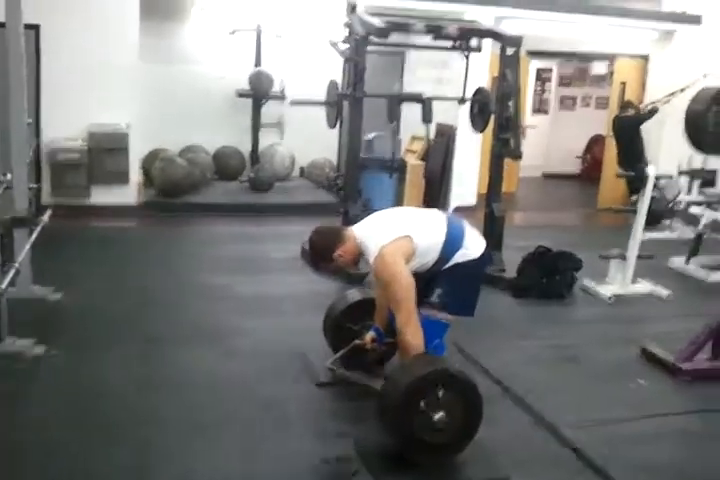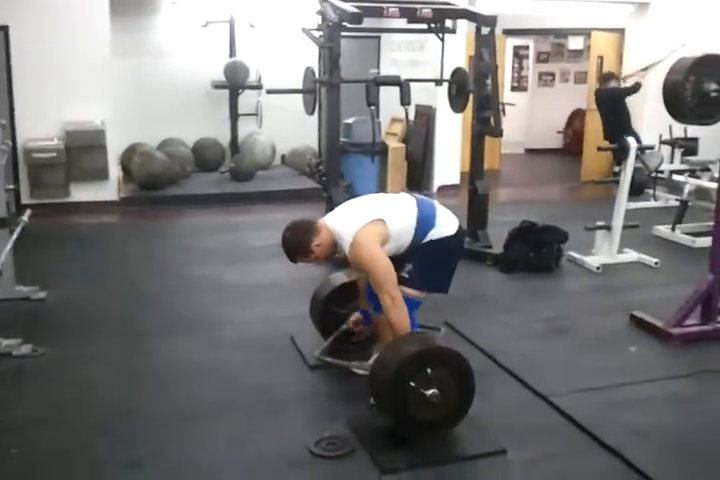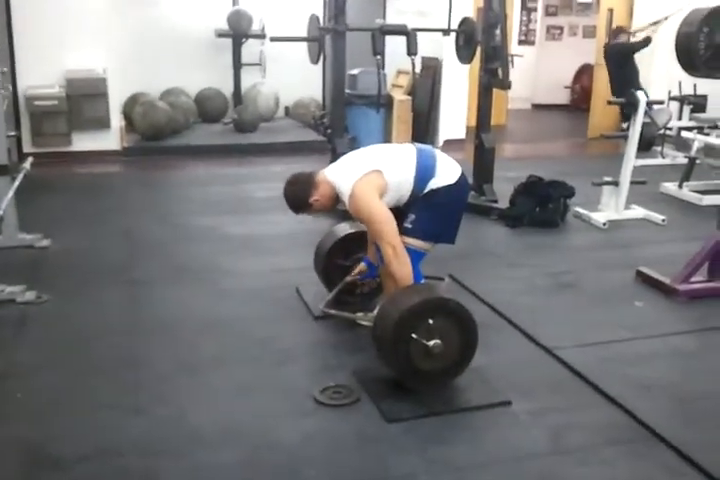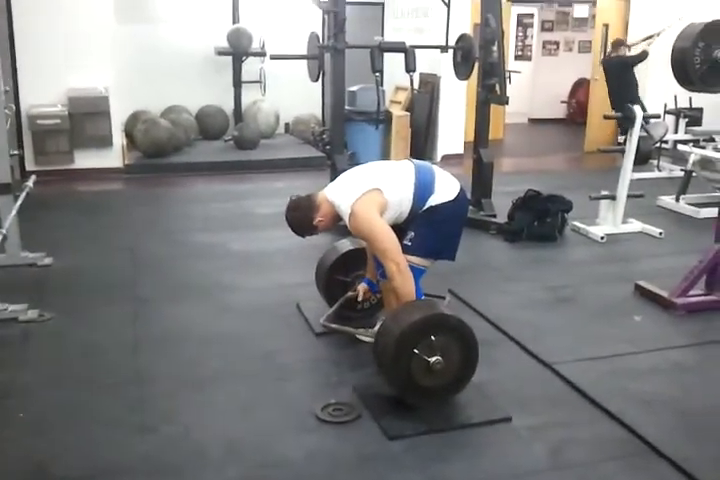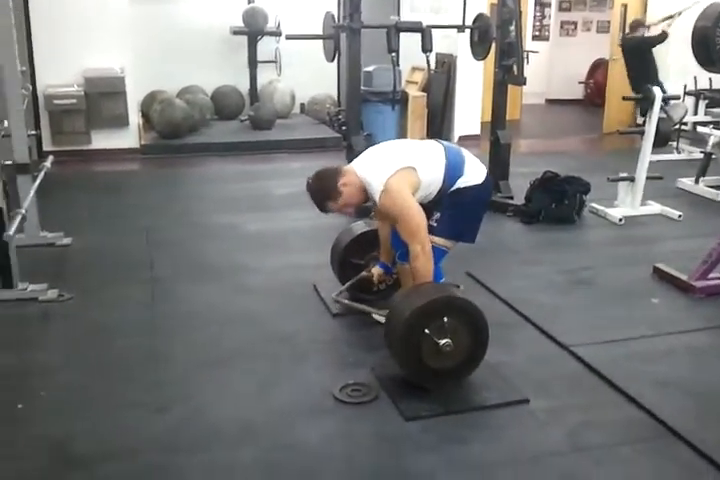
dt=1s
person 1, frame 1
left shoulder: (384, 255)
right shoulder: (361, 232)
left elbow: (407, 318)
right elbow: (384, 286)
right wrist: (378, 329)
left hip: (467, 256)
right hip: (442, 247)
left knee: (425, 333)
right knee: (399, 309)
person 1, frame 2
left shoulder: (359, 242)
right shoulder: (332, 224)
left elbow: (391, 298)
right elbow: (365, 269)
right wrist: (364, 310)
left hip: (441, 234)
right hip: (413, 227)
left knee: (401, 305)
right knee: (376, 294)
person 1, frame 3
left shoulder: (358, 194)
right shoulder: (336, 174)
left elbow: (393, 248)
right elbow: (378, 224)
right wrist: (370, 261)
left hip: (446, 184)
right hip: (426, 175)
left knee: (405, 256)
right knee: (385, 245)
person 1, frame 4
left shoulder: (358, 213)
right shoulder: (338, 192)
left elbow: (397, 266)
right elbow: (376, 240)
right wrist: (370, 280)
left hip: (445, 201)
right hip: (422, 193)
left knee: (407, 275)
right knee: (384, 258)
person 1, frame 5
left shoulder: (389, 190)
right shoulder: (360, 170)
left elbow: (420, 248)
right elbow: (386, 219)
right wrist: (384, 263)
left hip: (468, 183)
right hip: (441, 177)
left knee: (429, 256)
right knee: (401, 241)
